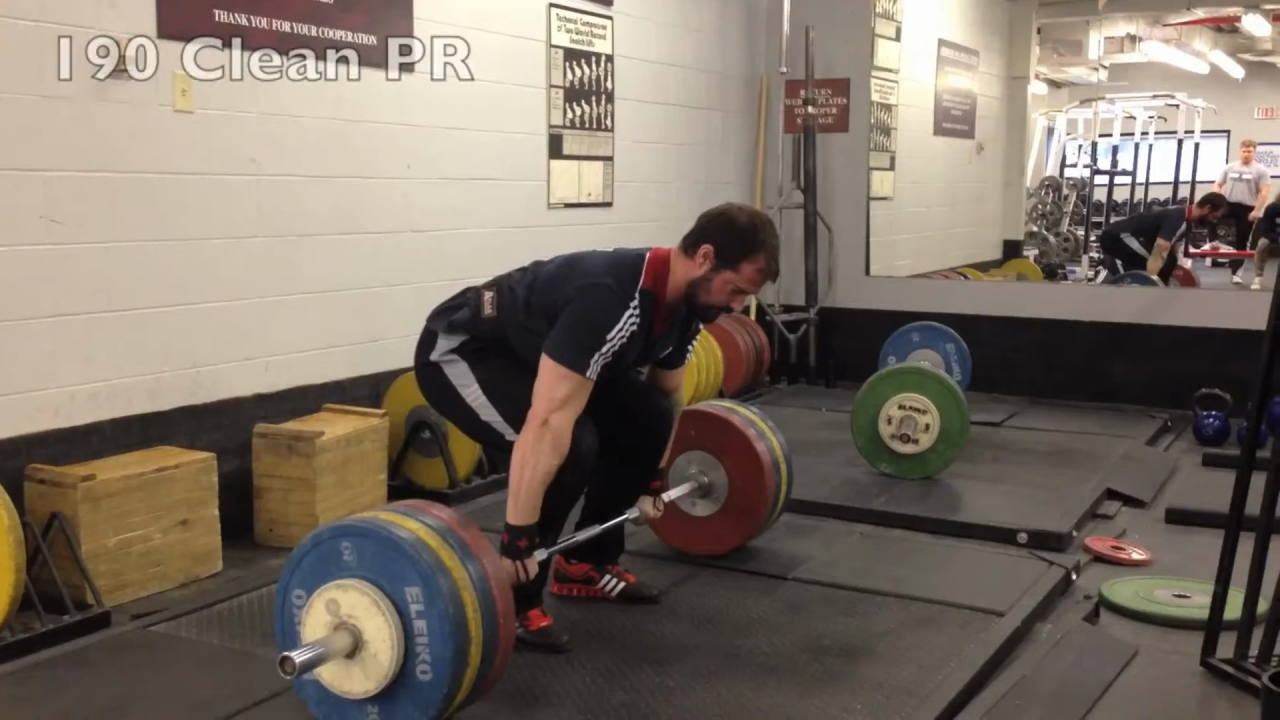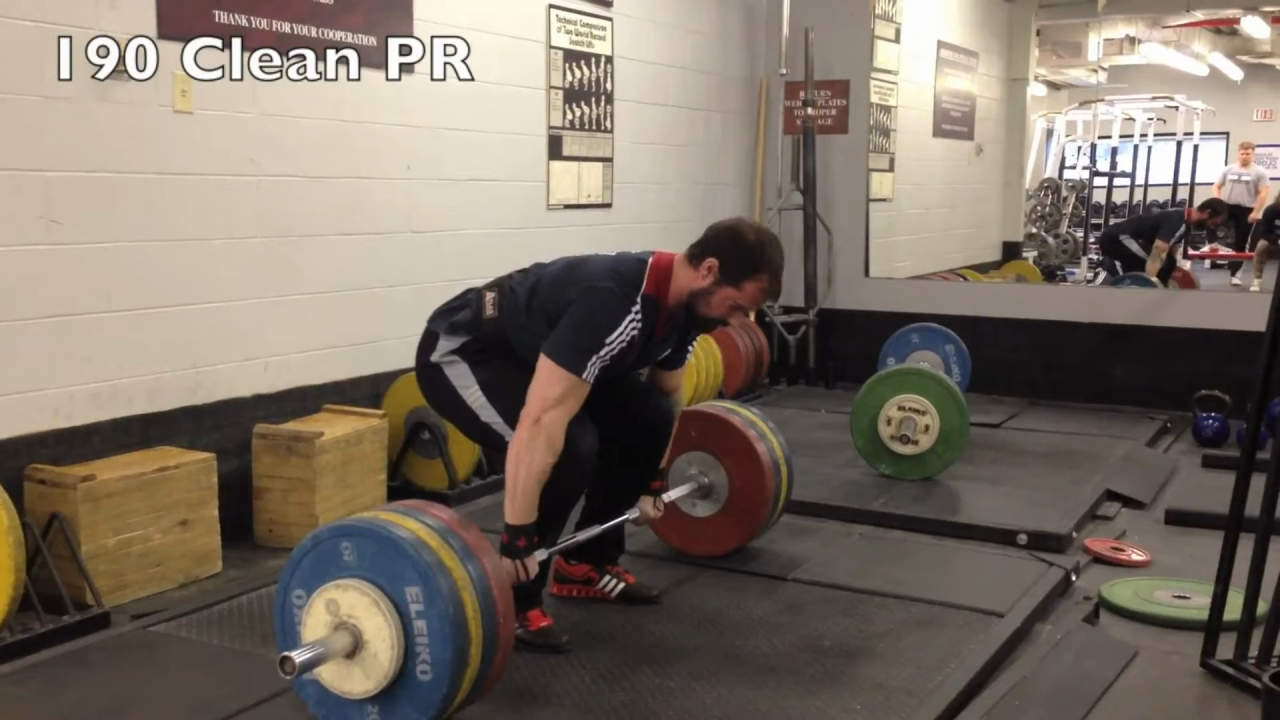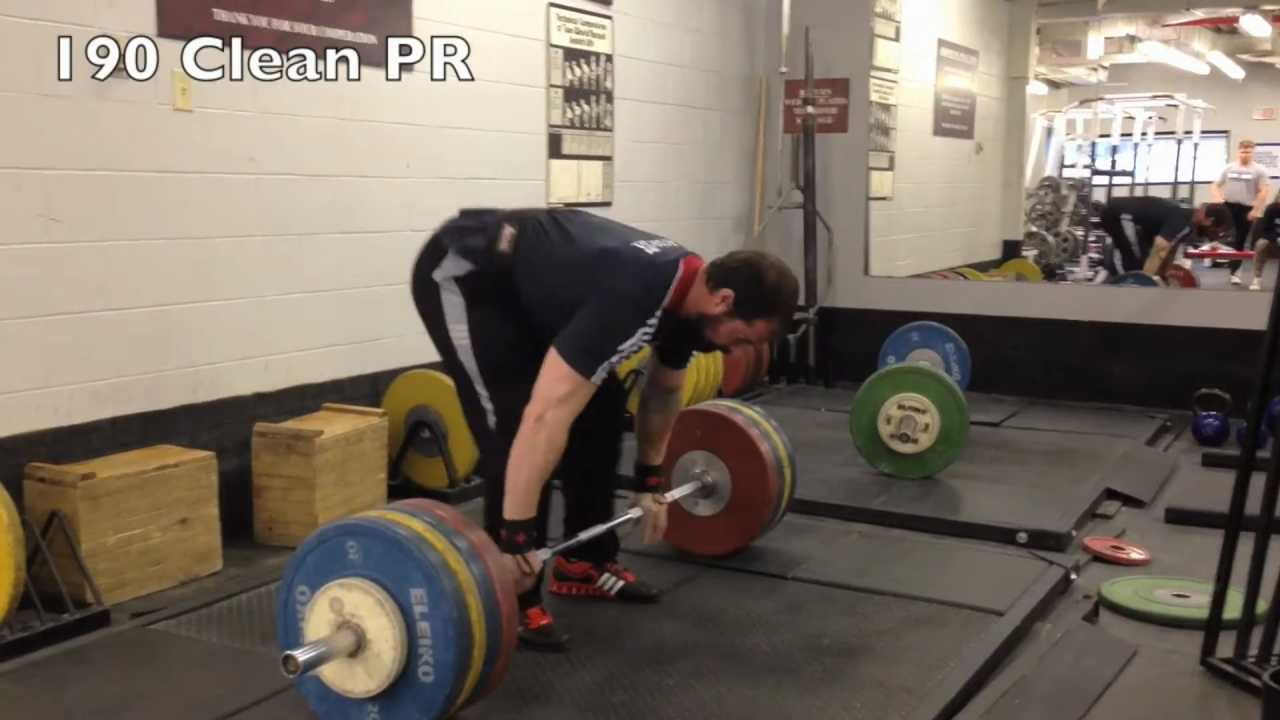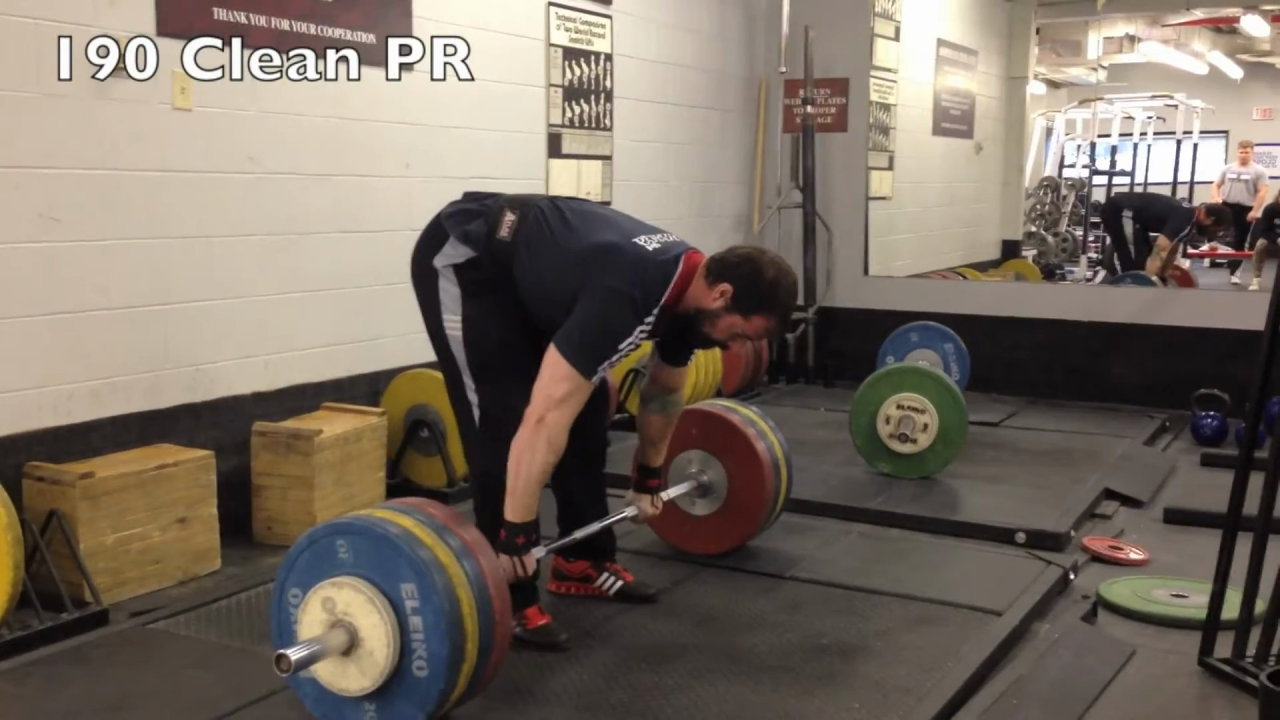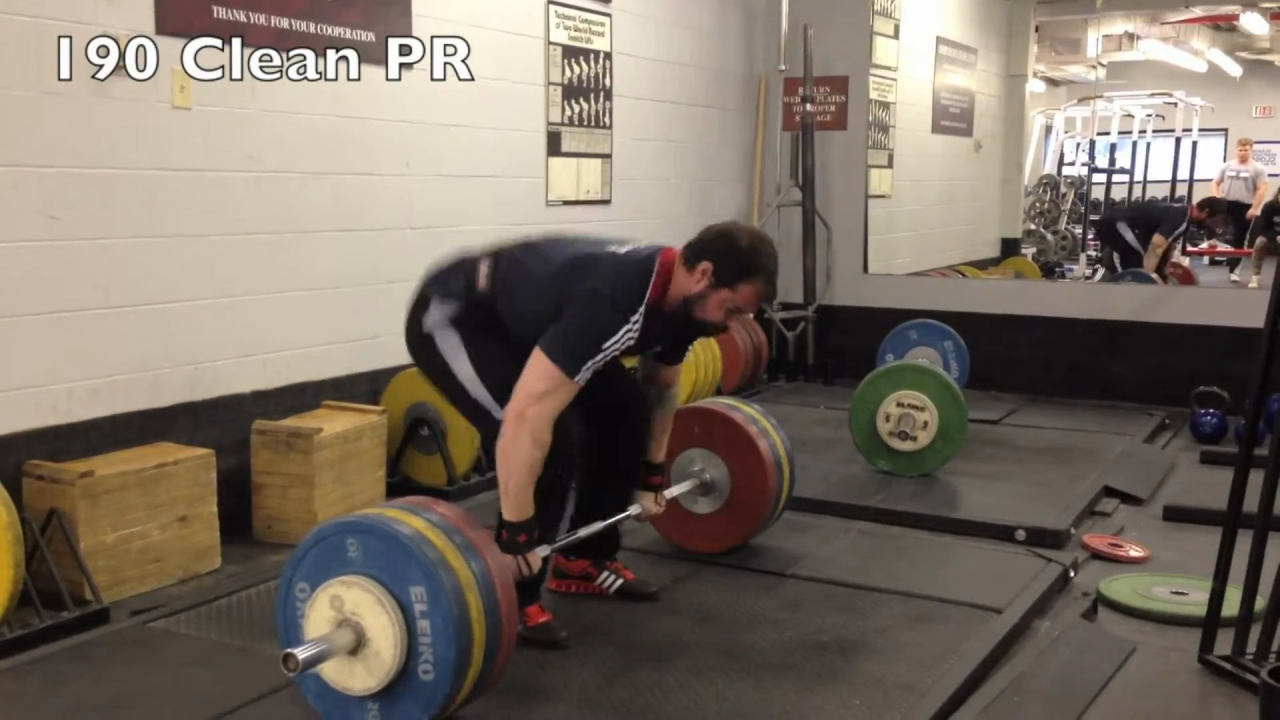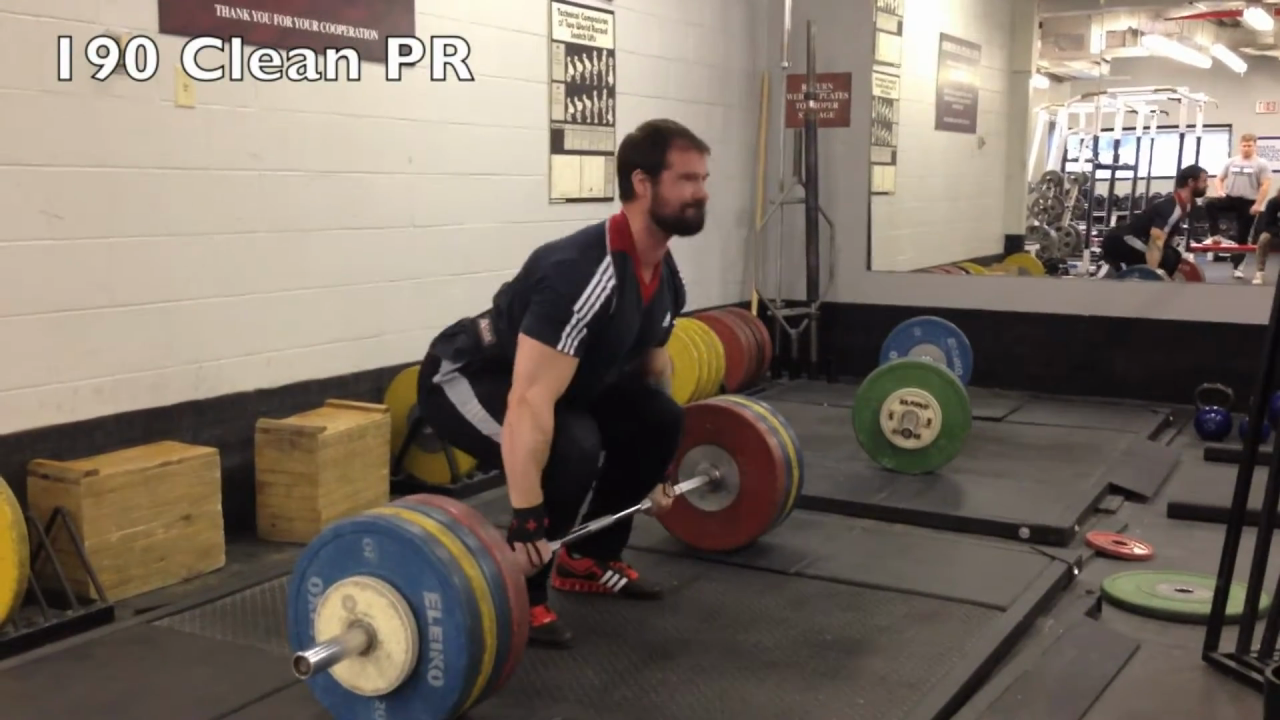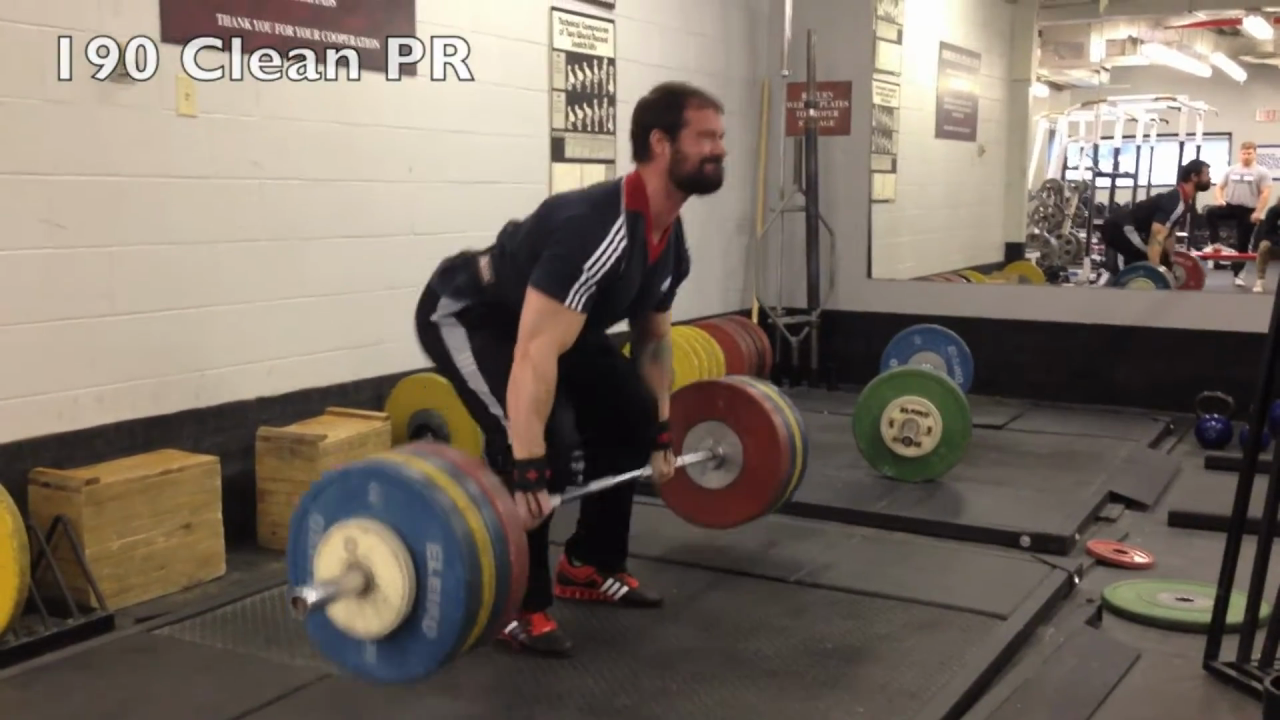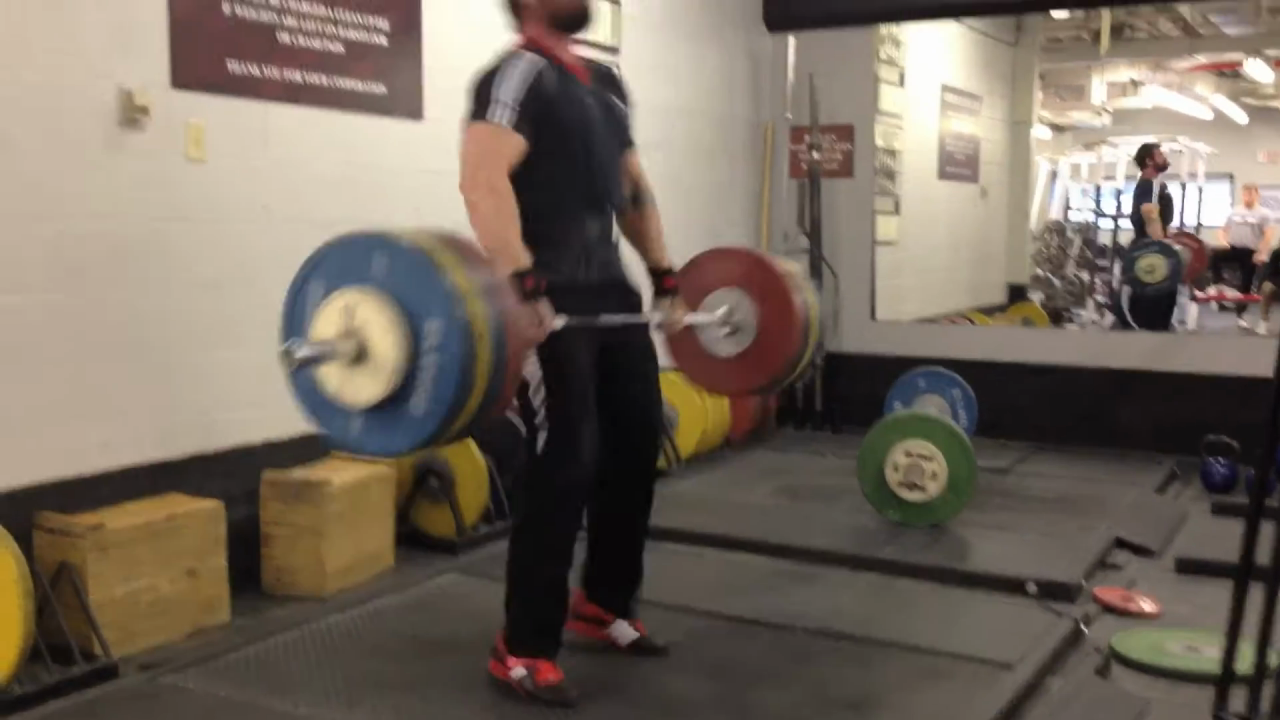
dt=0.5s
person 1, frame 1
left shoulder: (682, 303)
right shoulder: (608, 297)
left elbow: (666, 394)
right elbow: (548, 422)
left wrist: (651, 483)
right wrist: (516, 540)
left hip: (529, 350)
right hip: (459, 352)
left knee: (647, 418)
right knee: (573, 446)
left ankle: (586, 563)
right ankle: (511, 598)
person 1, frame 2
left shoulder: (678, 298)
right shoulder: (612, 303)
left elbow: (666, 393)
right elbow: (540, 421)
left wrist: (651, 484)
right wrist: (517, 540)
left hip: (527, 350)
right hip: (459, 353)
left knee: (649, 418)
right knee: (572, 445)
left ankle: (586, 562)
right ankle: (510, 599)
person 1, frame 3
left shoulder: (688, 288)
right shoulder: (631, 300)
left elbow: (664, 390)
right elbow: (545, 416)
left wrist: (649, 481)
right wrist: (517, 535)
left hip: (524, 283)
right hip: (461, 274)
left knee: (601, 406)
right knee: (513, 423)
left ankle: (584, 561)
person 1, frame 4
left shoulder: (689, 284)
right shoulder: (627, 295)
left elbow: (663, 391)
right elbow: (545, 418)
left wrist: (648, 479)
right wrist: (516, 536)
left hip: (525, 265)
right hip: (464, 258)
left knee: (586, 409)
right knee: (504, 420)
left ankle: (583, 560)
right ankle: (506, 597)
person 1, frame 5
left shoulder: (677, 297)
right shoulder: (613, 300)
left elbow: (659, 388)
right elbow: (527, 415)
left wrist: (651, 478)
right wrist: (516, 534)
left hip: (516, 322)
right hip: (453, 316)
left knee: (620, 410)
right knee: (563, 434)
left ankle: (585, 558)
person 1, frame 6
left shoulder: (665, 278)
right shoulder: (583, 274)
left elbow: (653, 370)
right elbow: (530, 404)
left wrist: (656, 473)
right wrist: (527, 523)
right hip: (465, 378)
left knee: (661, 419)
right knee: (572, 447)
left ankle: (589, 559)
person 1, frame 7
left shoulder: (671, 241)
right shoulder: (595, 229)
left elbow: (653, 338)
right elbow: (535, 356)
left wrist: (660, 435)
right wrist: (528, 473)
left hip: (547, 324)
right hip: (466, 314)
left knee: (629, 412)
right knee: (550, 436)
left ankle: (591, 566)
right ankle: (517, 605)
person 1, frame 8
left shoulder: (602, 82)
right shoulder: (520, 73)
left elbow: (633, 190)
right elbow: (486, 182)
left wrist: (665, 280)
right wrist: (523, 283)
left hip: (605, 292)
right hip: (539, 303)
left knee: (634, 449)
right knee: (567, 462)
left ankle: (605, 607)
right ankle: (523, 648)
